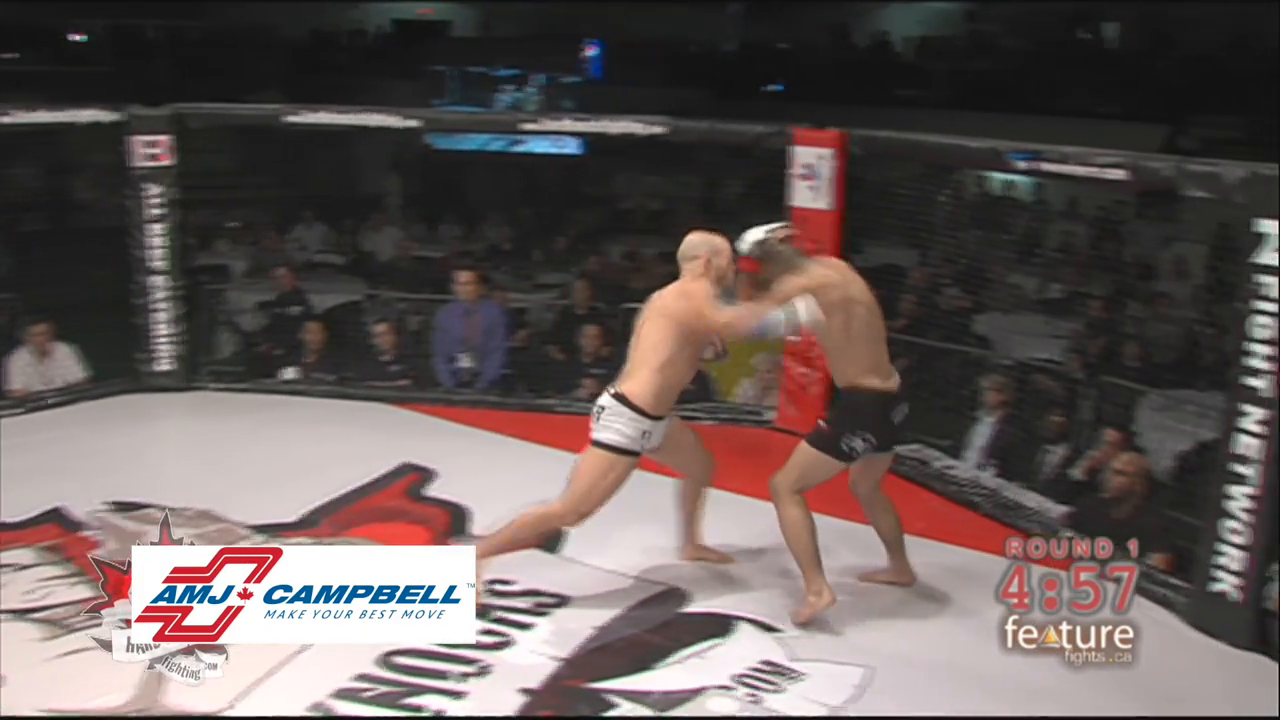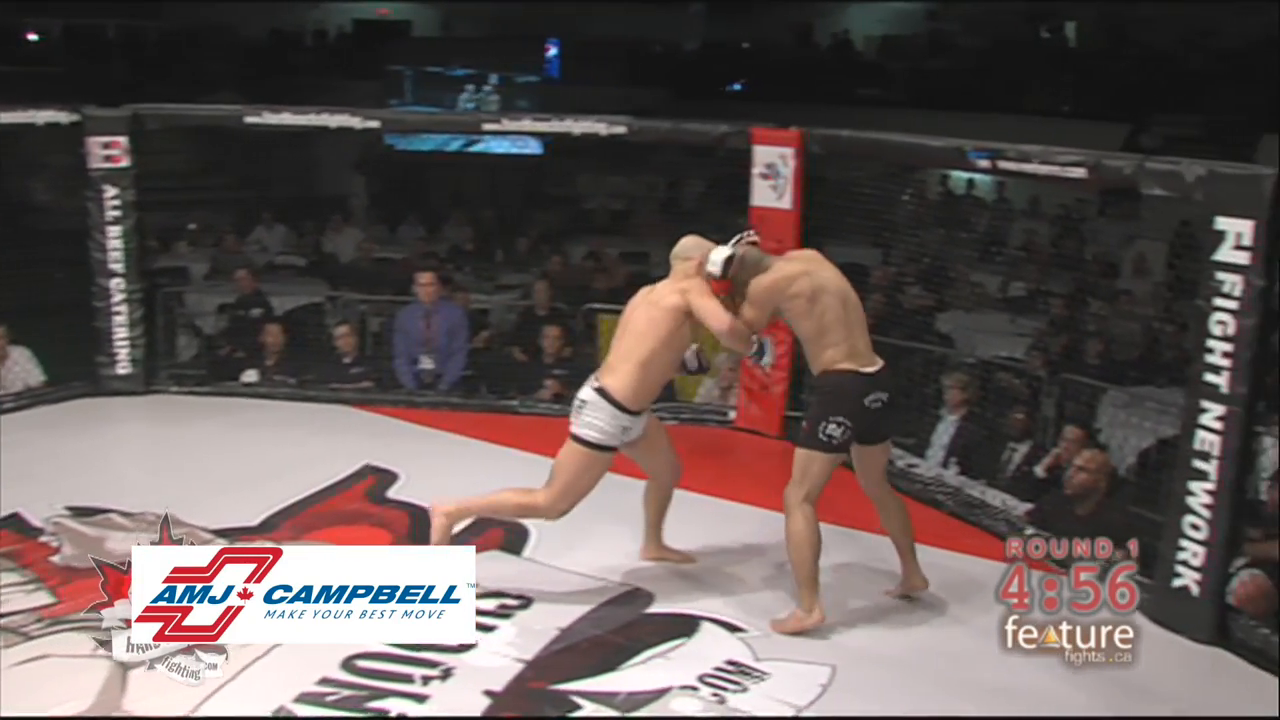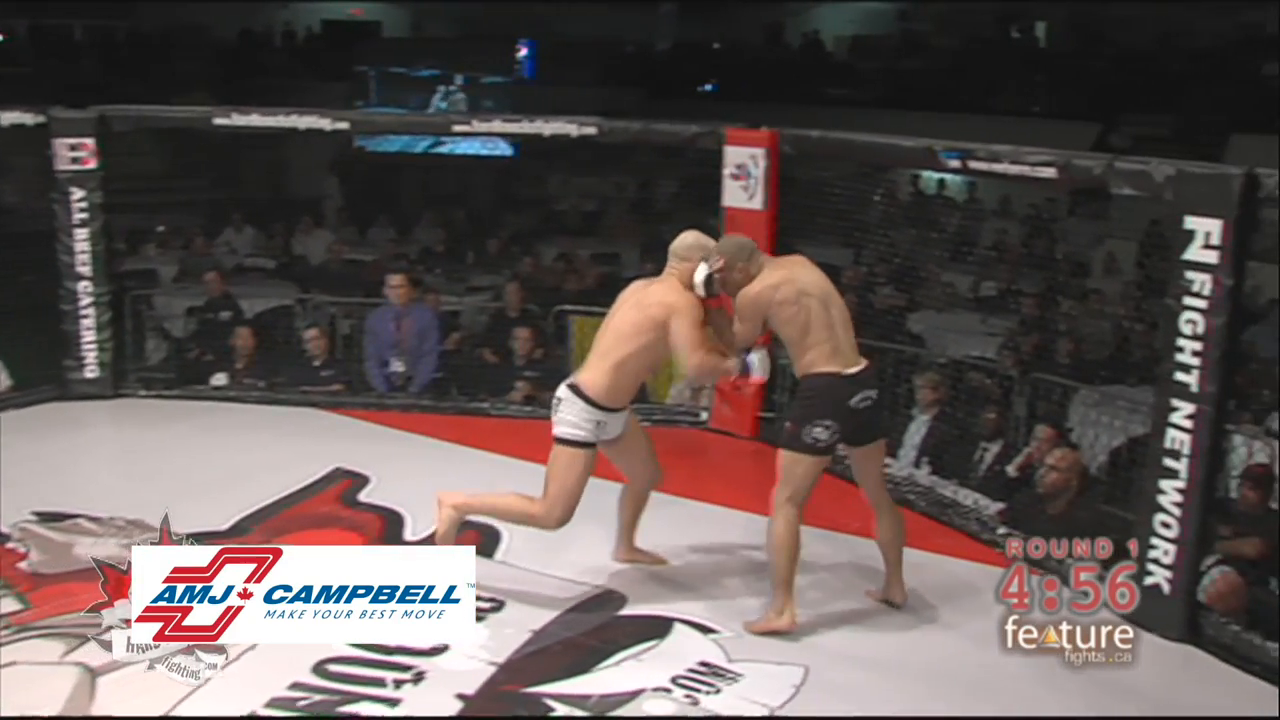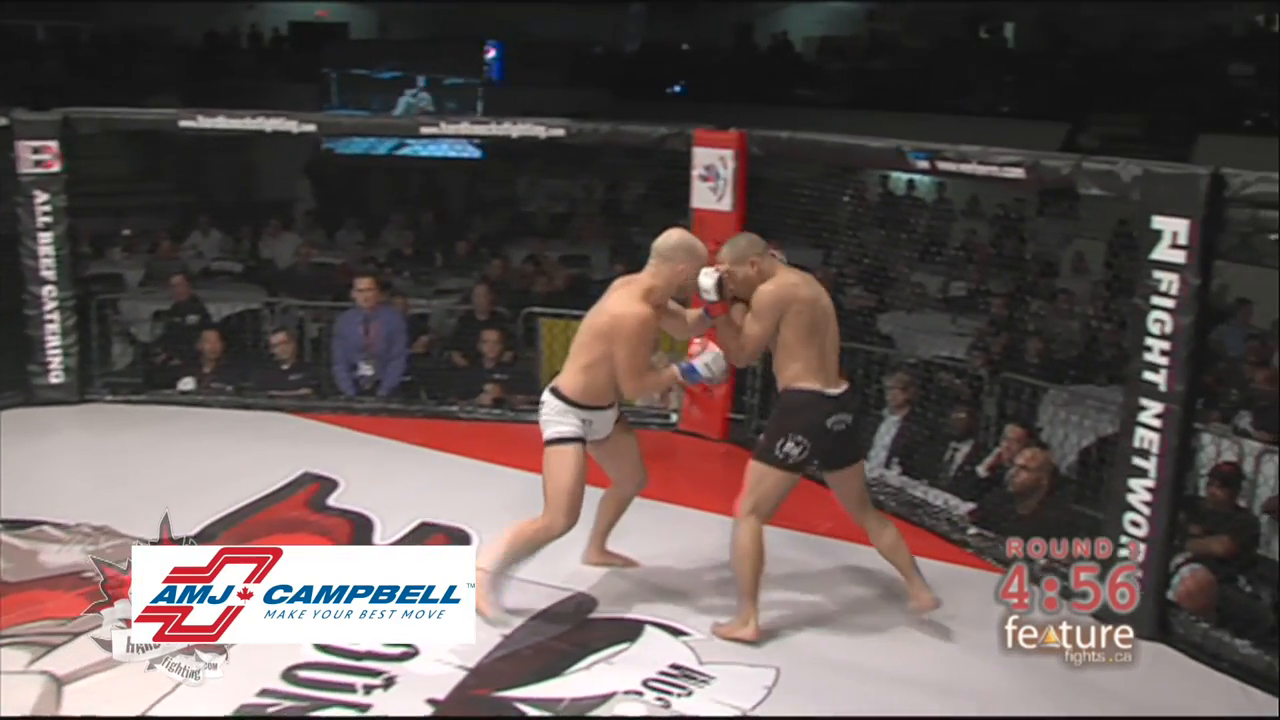
dt=0.3s
person 1, frame 1
left shoulder: (809, 283)
right shoulder: (830, 267)
left wrist: (749, 263)
right wrist: (771, 252)
left hip: (862, 405)
right hip: (888, 399)
left knee: (785, 488)
right knee: (866, 488)
left ankle: (817, 590)
right ankle: (900, 567)
person 1, frame 2
left shoulder: (765, 284)
right shoulder: (808, 258)
left wrist: (719, 281)
right wrist: (747, 253)
left hip: (839, 389)
right hip: (876, 382)
left knee: (799, 499)
right knee: (877, 487)
left ankle: (808, 608)
right ankle: (912, 576)
person 1, frame 3
left shoulder: (754, 293)
right shoulder: (800, 264)
left elbow: (737, 344)
left wrist: (711, 299)
right wrist: (723, 290)
left hip: (822, 390)
right hip: (862, 383)
left knee: (786, 502)
right knee: (877, 493)
left ankle: (781, 610)
right ankle: (894, 586)
person 1, frame 4
left shoulder: (771, 292)
right shoulder: (806, 283)
left elbow: (742, 356)
right elbow: (752, 333)
left wrist: (717, 306)
right wrist: (736, 301)
left hip: (801, 409)
right hip: (838, 405)
left knee: (749, 513)
right knee: (863, 510)
left ankle: (746, 620)
right ankle: (920, 592)
person 2, frame 1
left shoulder: (665, 298)
right shoulder: (692, 291)
right elbow: (719, 321)
left wrist: (701, 350)
right wrist: (783, 315)
left hip: (649, 416)
right hip: (627, 419)
left knee: (701, 468)
right knee: (570, 510)
left ankle: (690, 545)
right ankle: (475, 555)
person 2, frame 2
left shoulder: (649, 293)
right shoulder: (691, 288)
right elbow: (724, 327)
left wrist: (682, 361)
right wrist: (757, 347)
left hip: (628, 410)
right hip: (605, 413)
left knee: (669, 472)
right knee: (551, 504)
left ankle: (653, 545)
right ankle: (452, 512)
person 2, frame 3
left shoulder: (642, 288)
right shoulder: (680, 300)
right elbow: (695, 365)
right wrist: (743, 364)
left hip: (611, 408)
right hip: (584, 410)
left knee: (648, 475)
right knee: (552, 515)
left ankle: (625, 547)
right ankle: (459, 504)
person 2, frame 4
left shoulder: (637, 286)
right shoulder: (635, 313)
left elbow: (685, 323)
right elbow: (635, 387)
right wrist: (690, 373)
left hip: (603, 411)
right hip: (567, 412)
left knee: (632, 482)
right knee: (559, 520)
left ankle: (597, 550)
right ankle: (485, 575)
